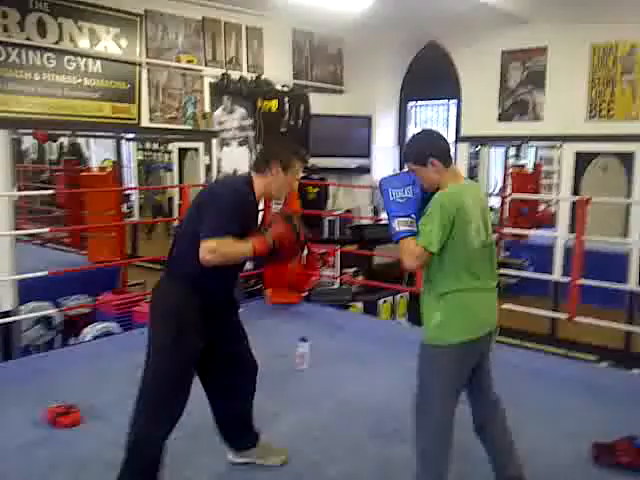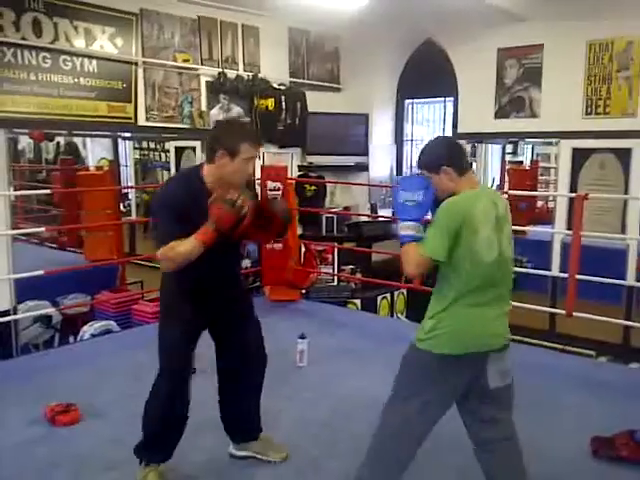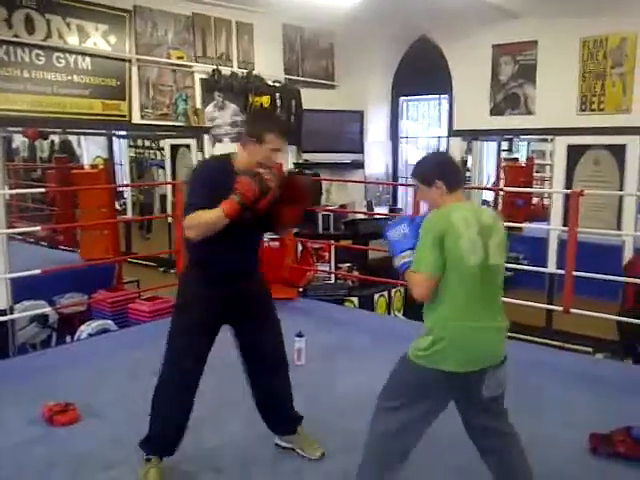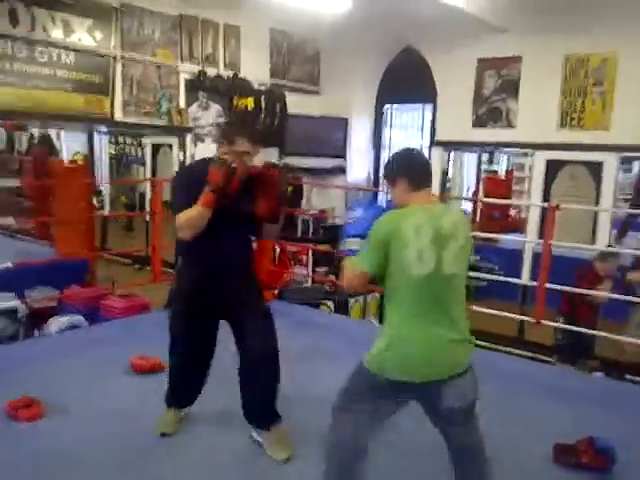
dt=0.5s
person 1, frame 1
left shoulder: (246, 198)
right shoulder: (230, 194)
right elbow: (210, 253)
left wrist: (273, 244)
right wrist: (266, 242)
left hip: (215, 301)
right hip: (181, 302)
left knee: (239, 370)
right knee: (162, 397)
left ankle: (243, 444)
person 1, frame 2
left shoulder: (240, 188)
right shoulder: (175, 192)
left elbow: (248, 233)
right elbow: (167, 259)
left wrist: (270, 223)
right wrist: (211, 230)
left hip: (229, 287)
right hip: (185, 294)
left knee: (248, 360)
right knee: (174, 378)
left ankle: (245, 437)
person 1, frame 3
left shoulder: (272, 181)
right shoulder: (209, 173)
right elbow: (193, 230)
right wrist: (239, 200)
left hip: (248, 284)
right hip: (202, 285)
left knee: (270, 356)
right knee: (181, 369)
left ankle: (287, 430)
person 1, frame 4
left shoulder: (255, 182)
right shoulder: (190, 176)
left elbow: (266, 232)
right elbow: (185, 230)
left wrist: (269, 209)
right wrist: (213, 191)
left hip: (239, 279)
right hip: (195, 279)
left knee: (261, 350)
right knee: (187, 349)
left ankle: (265, 424)
right ankle: (176, 405)
person 2, frame 1
left shoulder: (445, 200)
right shoulder: (473, 191)
left elbow: (413, 259)
left wrist: (400, 215)
right wrist: (418, 210)
left hip: (451, 326)
right hip: (481, 319)
left knee: (433, 413)
right knee: (485, 402)
person 2, frame 2
left shoulder: (454, 207)
right shoulder: (497, 201)
left elbow: (414, 268)
left wrist: (408, 220)
right wrist: (432, 219)
left hip: (446, 336)
right hip: (491, 335)
left knee: (401, 418)
right knee: (495, 425)
person 2, frame 3
left shoulder: (437, 221)
right shoulder: (493, 219)
left elbow: (422, 290)
left wrist: (404, 256)
left hip: (443, 349)
right hip: (490, 347)
left knee: (390, 421)
right knee: (494, 428)
person 2, frame 4
left shoulder: (390, 223)
right shoulder: (461, 222)
left elbow: (350, 282)
left hip: (399, 356)
right hip: (450, 355)
left knee: (347, 420)
right knee: (464, 438)
